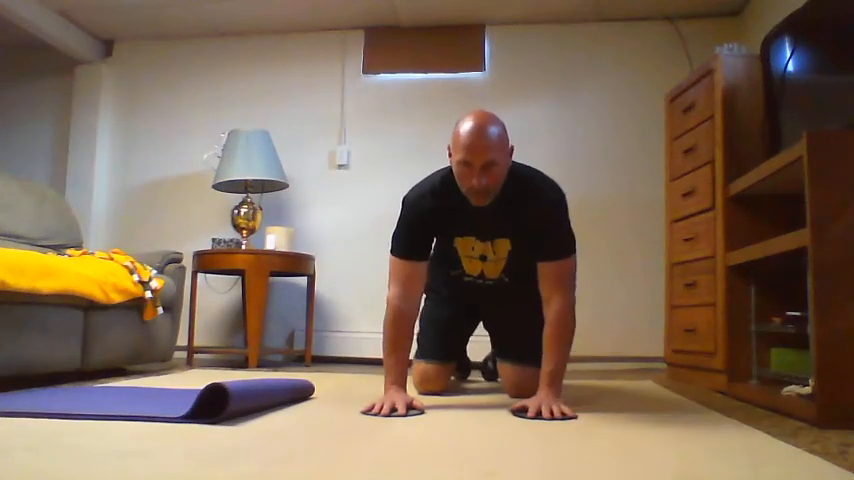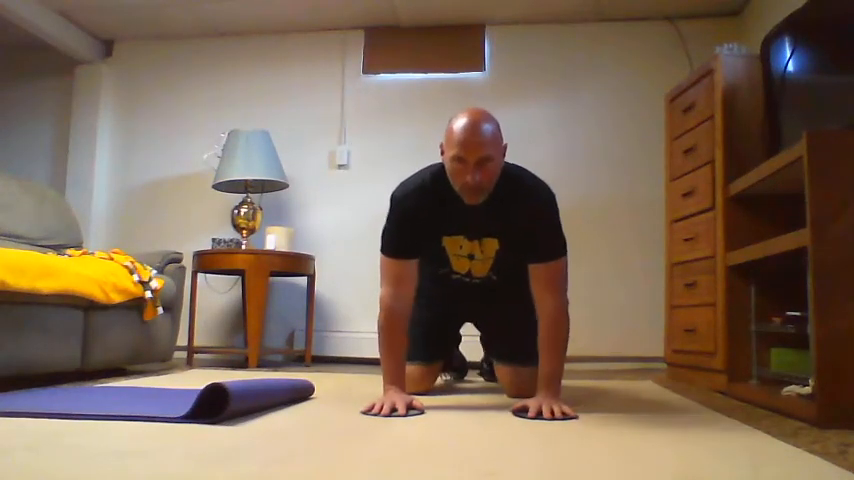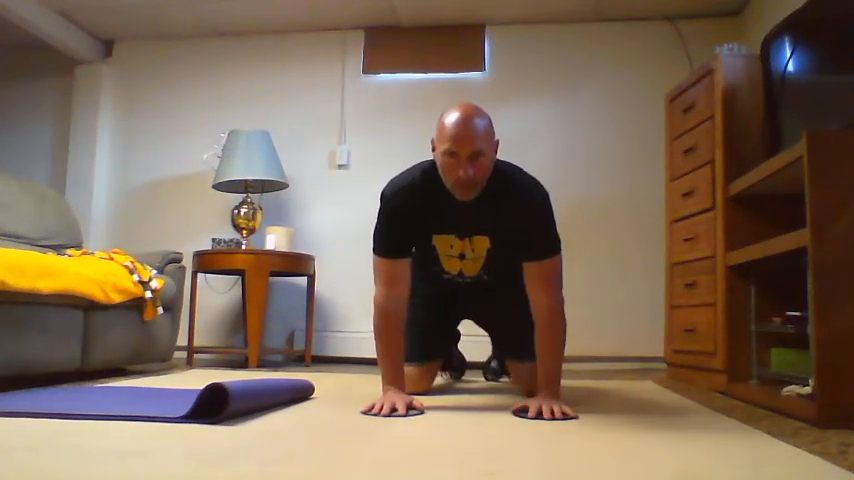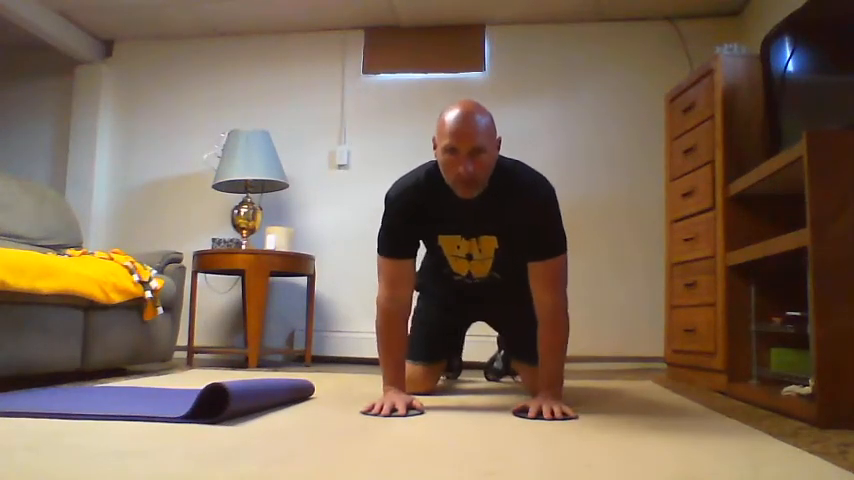
dt=0.2s
person 1, frame 1
left shoulder: (544, 198)
right shoulder: (422, 201)
left elbow: (559, 298)
right elbow: (402, 297)
left wrist: (549, 390)
right wrist: (395, 387)
left hip: (518, 289)
right hip: (451, 286)
left knee: (523, 386)
right knee: (429, 382)
left ankle: (499, 359)
right ankle: (457, 357)
person 1, frame 2
left shoulder: (533, 198)
right shoulder: (411, 197)
left elbow: (551, 299)
right elbow: (396, 296)
left wrist: (548, 391)
right wrist: (393, 387)
left hip: (506, 288)
right hip: (438, 286)
left knee: (524, 387)
right knee: (414, 382)
left ankle: (495, 357)
right ankle: (447, 352)
person 1, frame 3
left shoulder: (527, 195)
right shoulder: (401, 195)
left elbow: (547, 298)
right elbow: (390, 295)
left wrist: (549, 392)
right wrist: (392, 387)
left hip: (502, 284)
right hip: (432, 284)
left knee: (532, 382)
right knee: (414, 382)
left ankle: (504, 354)
right ankle: (447, 354)
person 1, frame 4
left shoulder: (533, 193)
right shoulder: (406, 196)
left elbow: (550, 298)
right elbow: (393, 296)
left wrist: (550, 392)
right wrist: (393, 388)
left hip: (514, 286)
right hip: (444, 285)
left knee: (539, 381)
right knee: (418, 383)
left ankle: (509, 353)
right ankle: (446, 358)
